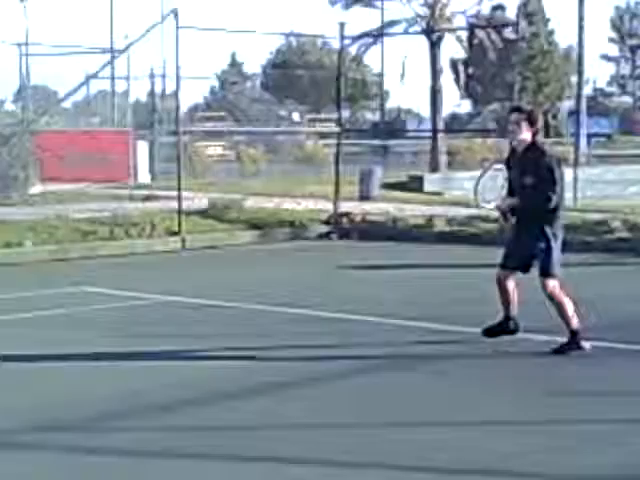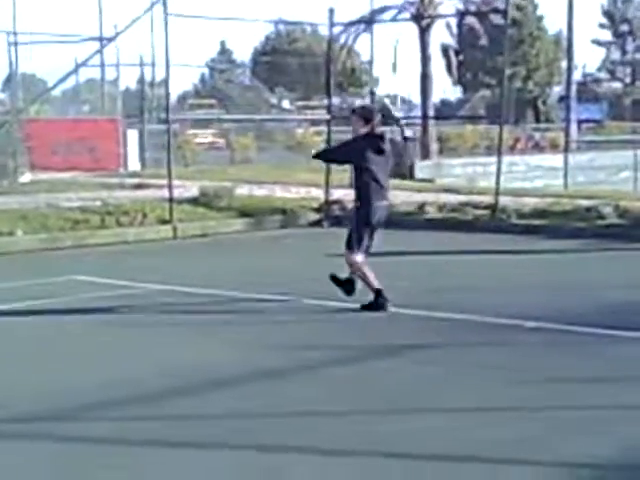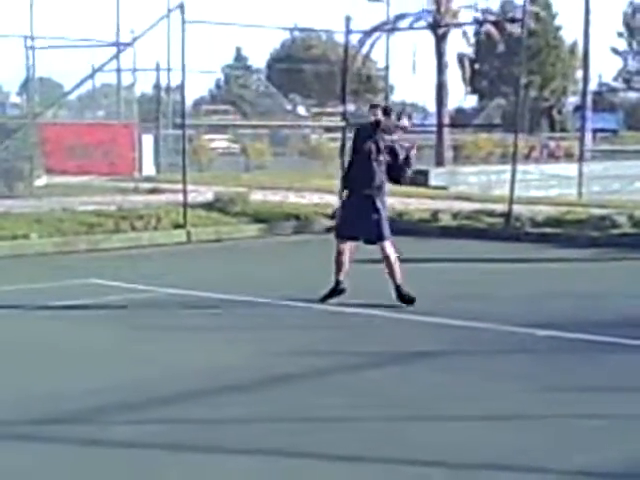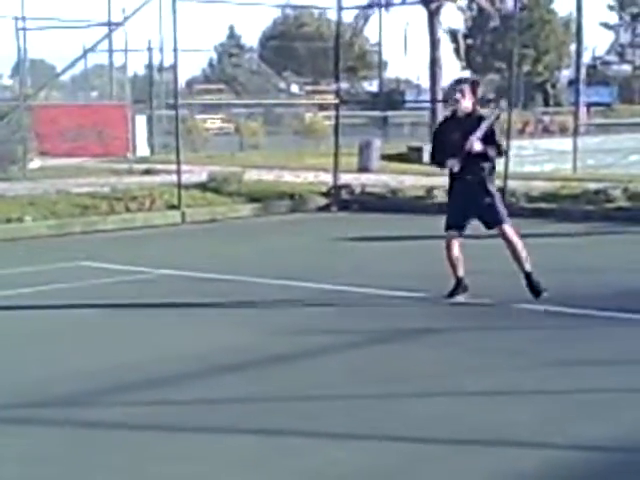
dt=1s
person 1, frame 1
left shoulder: (544, 159)
right shoulder: (512, 157)
left elbow: (553, 198)
left wrist: (517, 202)
right wrist: (509, 208)
left hip: (545, 229)
right hip: (522, 228)
left knee: (550, 286)
right knee: (503, 276)
left ankle: (577, 337)
right ankle: (509, 321)
person 1, frame 2
left shoulder: (357, 145)
right shoulder: (384, 141)
left elbow: (330, 154)
left wrist: (318, 153)
left hip: (368, 207)
right hip: (382, 205)
left knee: (353, 258)
right knee: (354, 245)
left ankle: (380, 297)
right ankle: (350, 282)
person 1, frame 3
left shoulder: (392, 146)
right shoulder: (362, 134)
right elbow: (374, 126)
left wrist: (405, 157)
left hip: (375, 202)
right hip: (354, 199)
left knee: (386, 248)
right knee: (342, 246)
left ankle: (400, 290)
right ankle: (338, 285)
person 1, frame 4
left shoulder: (482, 122)
right shoulder: (445, 126)
left elbow: (498, 151)
right elbow: (435, 156)
left wrist: (481, 148)
right wrist: (447, 162)
left hip: (483, 186)
right hip: (458, 189)
left knee: (507, 232)
right knee: (451, 238)
left ankle: (530, 279)
right ankle: (460, 283)
